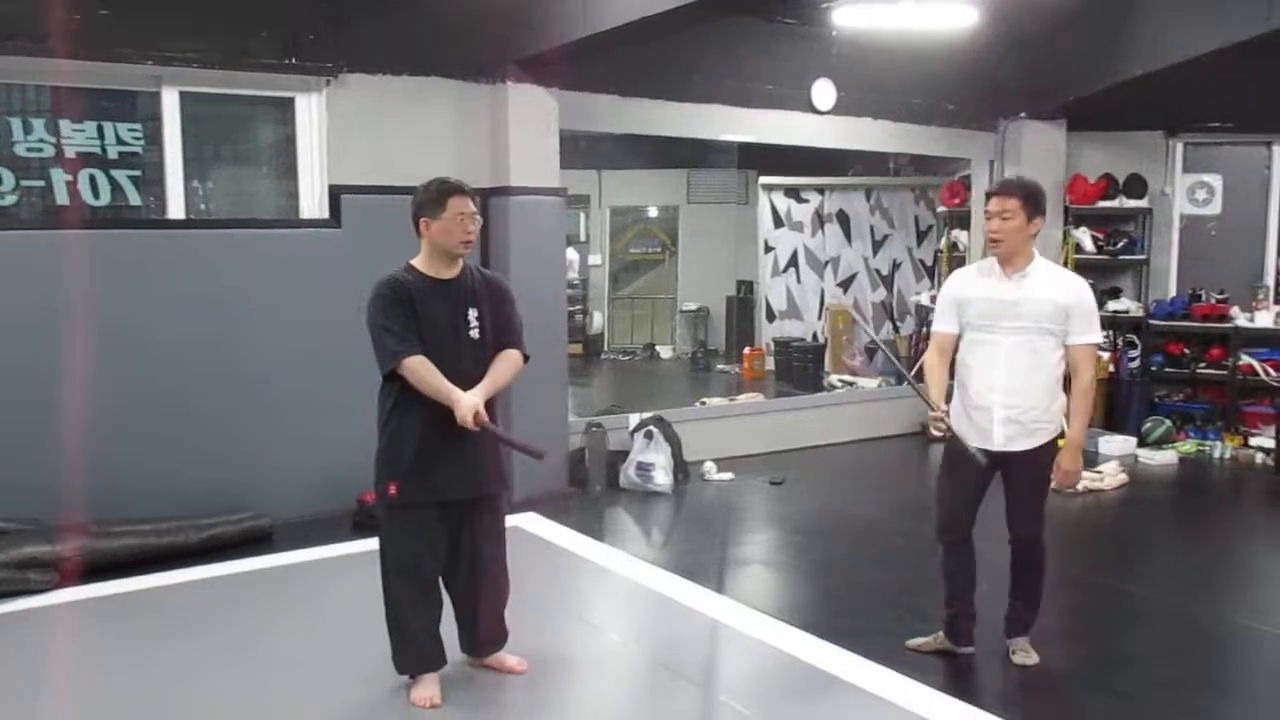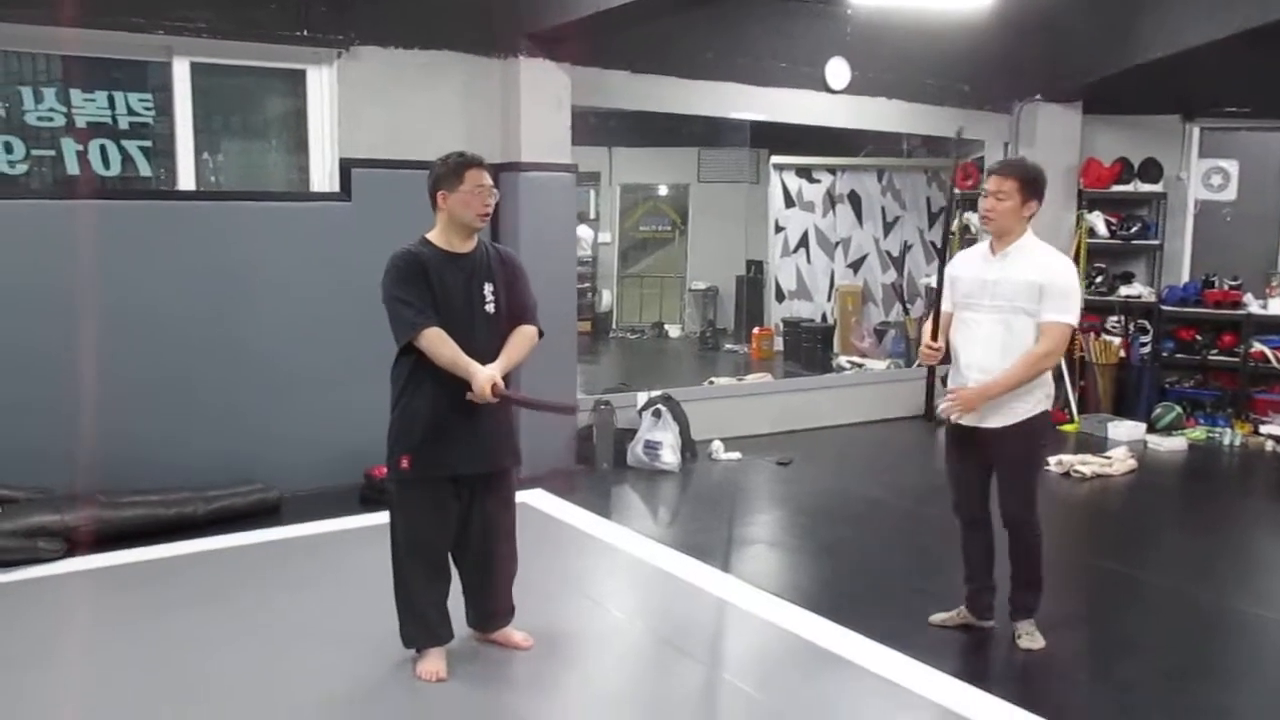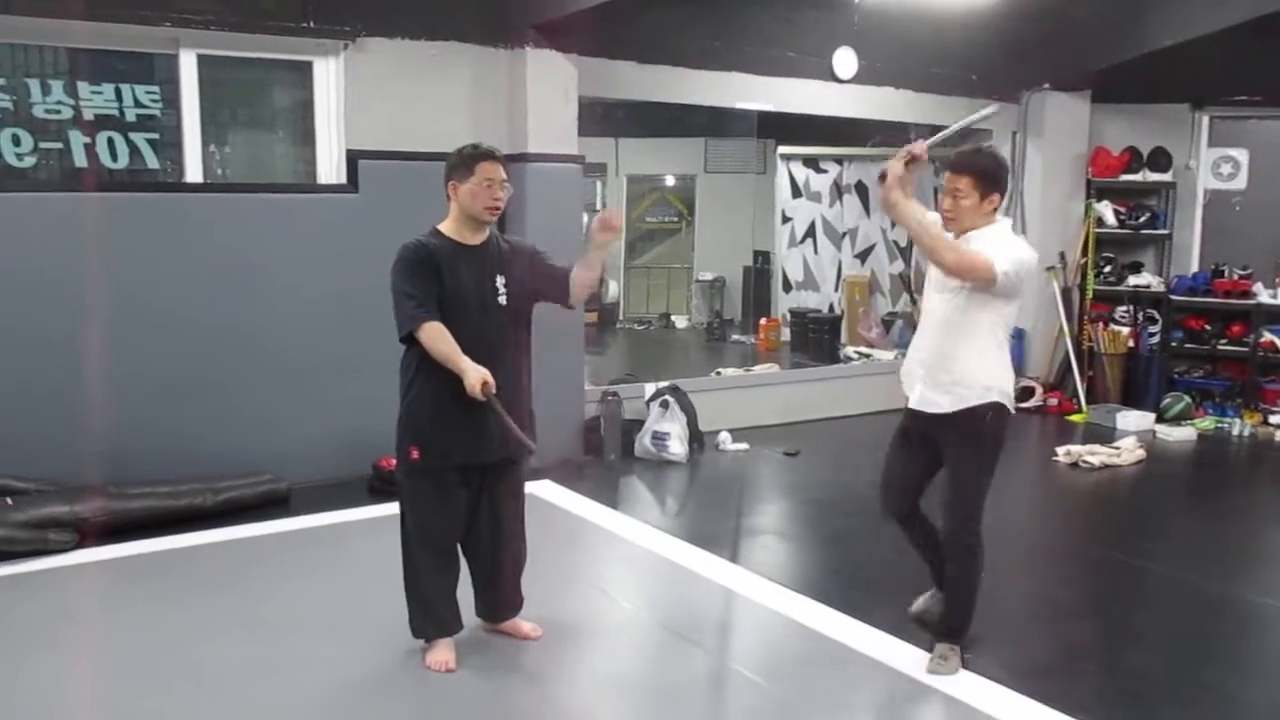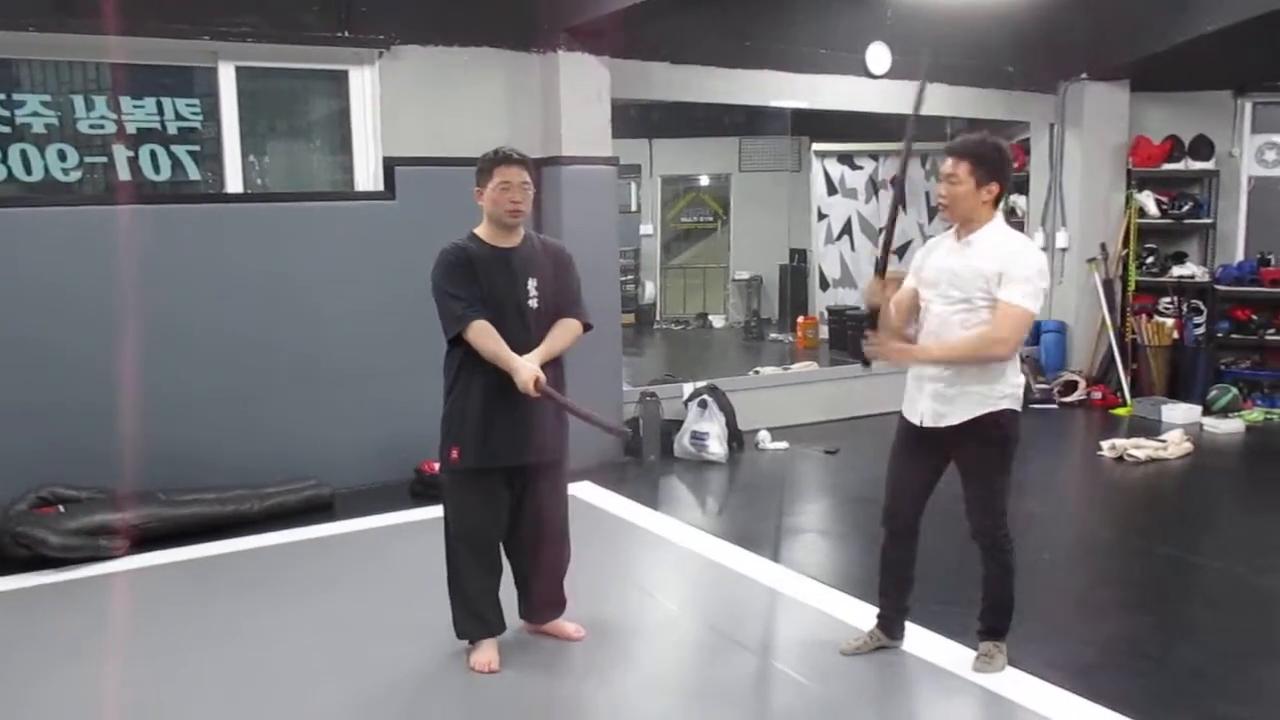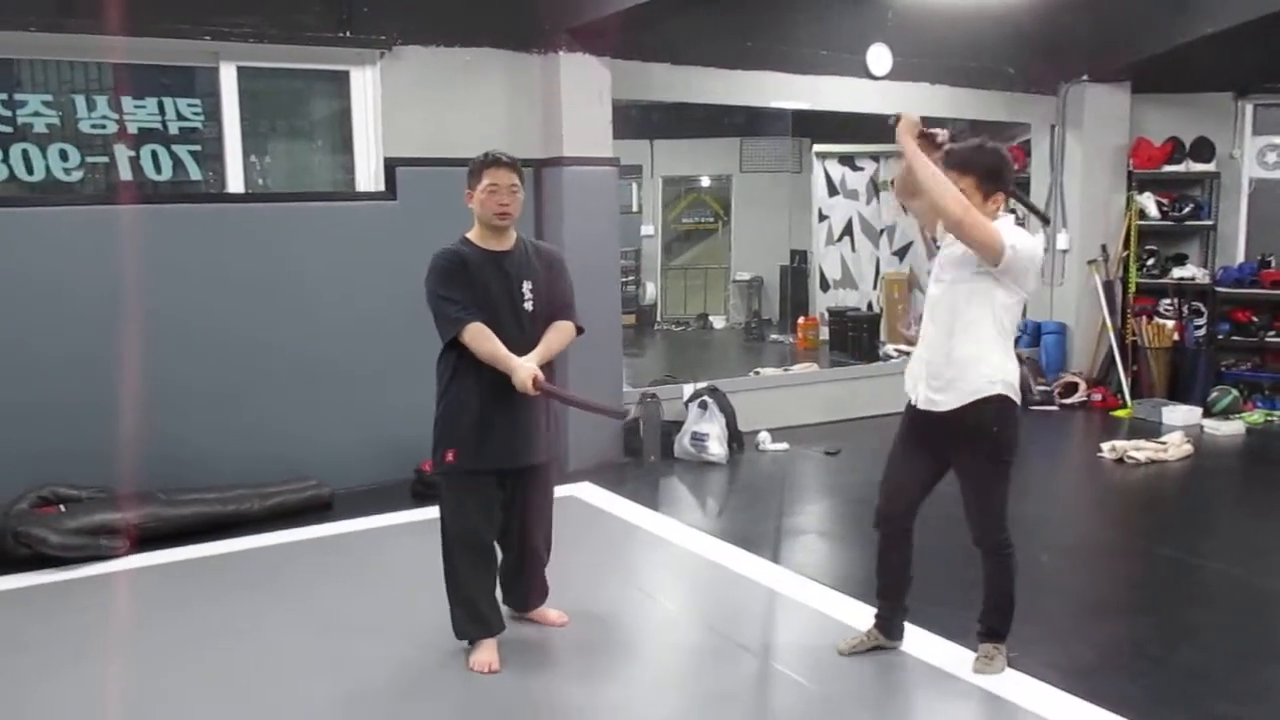
dt=1s
person 1, frame 1
left shoulder: (491, 288)
right shoulder: (392, 292)
left elbow: (512, 351)
right elbow: (407, 360)
left wrist: (480, 395)
right wrist: (456, 399)
left hip: (477, 447)
right hip: (412, 451)
left knee: (483, 558)
right knee: (412, 566)
left ankle: (485, 645)
right ankle: (423, 667)
person 1, frame 2
left shoulder: (504, 264)
right shoulder: (408, 265)
left elbow: (527, 327)
right elbow: (425, 333)
left wrist: (497, 368)
right wrist: (473, 370)
left hip: (489, 422)
right hip: (425, 426)
left knee: (492, 533)
right knee: (423, 539)
left ankle: (491, 620)
right ankle: (429, 640)
person 1, frame 3
left shoulder: (516, 255)
right shoulder: (418, 255)
left elbow: (572, 287)
right elbow: (424, 323)
left wrist: (599, 245)
right wrist: (463, 367)
left hip: (503, 417)
right hip: (434, 420)
left knee: (502, 525)
right knee: (431, 530)
left ankle: (499, 609)
right ankle: (436, 631)
person 1, frame 4
left shoulder: (554, 257)
right shoulder: (456, 260)
left elbow: (572, 320)
right elbow: (472, 325)
left wrist: (535, 358)
right wrist: (513, 365)
left hip: (541, 413)
right hip: (476, 417)
left knee: (545, 524)
right knee: (475, 531)
left ankle: (542, 612)
right ankle: (482, 632)
person 1, frame 5
left shoulder: (546, 259)
right shoulder: (450, 264)
left elbow: (565, 323)
right elbow: (469, 328)
left wrist: (533, 360)
right wrist: (513, 365)
left hip: (531, 413)
right hip: (469, 417)
left knee: (531, 522)
right knee: (469, 529)
left ankle: (526, 598)
right ankle: (481, 631)
person 2, frame 1
left shoulder: (1069, 289)
right shoulder: (961, 283)
left elbow: (1083, 373)
right elbow: (937, 350)
left wrist: (1074, 444)
right wrist: (936, 400)
left hip: (1033, 439)
right hip: (969, 434)
left knee: (1027, 539)
right knee: (952, 530)
left ankle: (1018, 634)
right ankle: (957, 632)
person 2, frame 2
left shoulder: (1053, 268)
right shoulder: (962, 262)
left elbow: (1048, 351)
right elbow: (945, 324)
left wrist: (983, 393)
right wrist: (934, 345)
left hip: (1019, 417)
right hip: (963, 414)
left knee: (1019, 518)
right knee: (969, 513)
left ankle: (1025, 615)
right ankle: (978, 606)
person 2, frame 3
left shoulder: (1013, 254)
right shoulder: (946, 233)
left elbow: (954, 263)
right elbow: (902, 207)
left wrist: (901, 196)
right wrist: (898, 174)
left hip: (975, 408)
right hip: (923, 400)
left knee: (962, 525)
right knee: (897, 500)
left ankle: (950, 638)
right ankle: (947, 585)
person 2, frame 4
left shoulder: (1019, 256)
right shoulder: (933, 249)
left elbow: (1001, 342)
right elbow: (903, 317)
left wrist: (917, 352)
right wrist: (883, 306)
left hip: (982, 418)
right hip: (921, 410)
left knee: (989, 532)
right knee: (897, 520)
left ankle: (993, 638)
right ankle: (889, 624)
person 2, frame 5
left shoulder: (1020, 250)
right shoulder: (953, 234)
left elbow: (958, 213)
right elbow: (908, 193)
left wrist: (913, 147)
right wrist: (921, 151)
left hip: (982, 408)
right hip: (926, 403)
left knee: (988, 532)
right knee: (891, 514)
left ankle: (993, 640)
right ankle: (889, 624)
